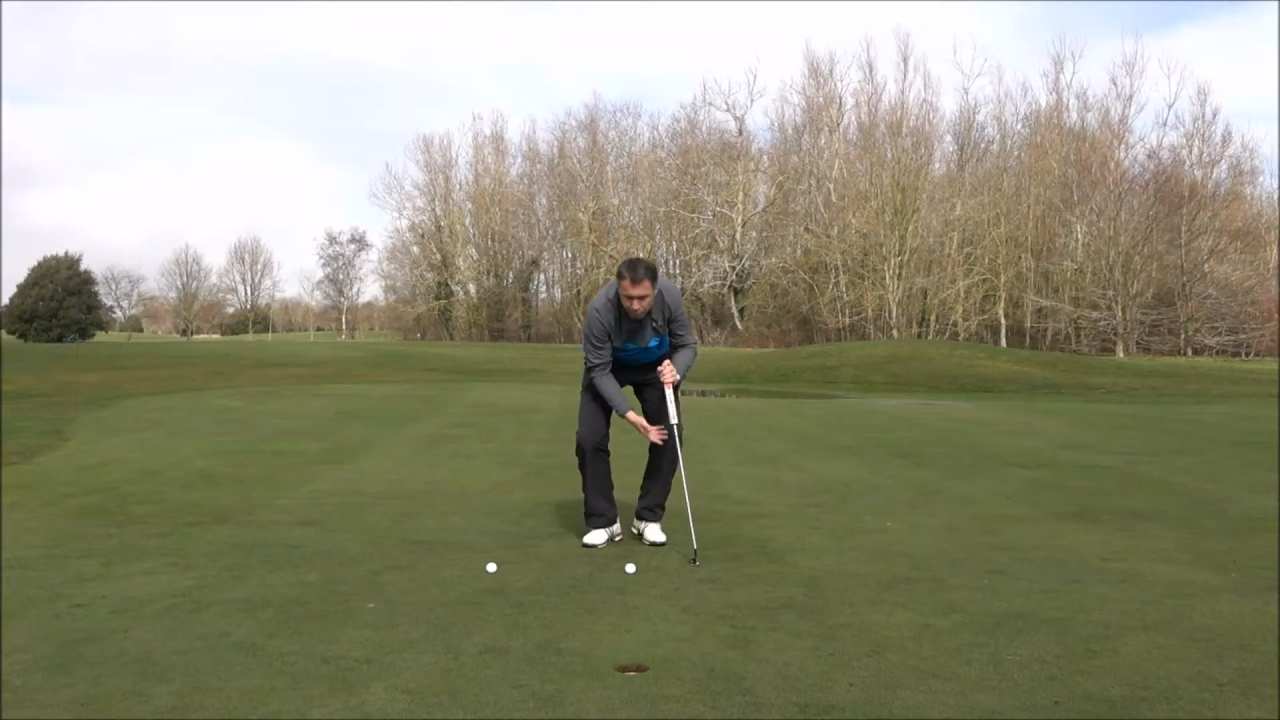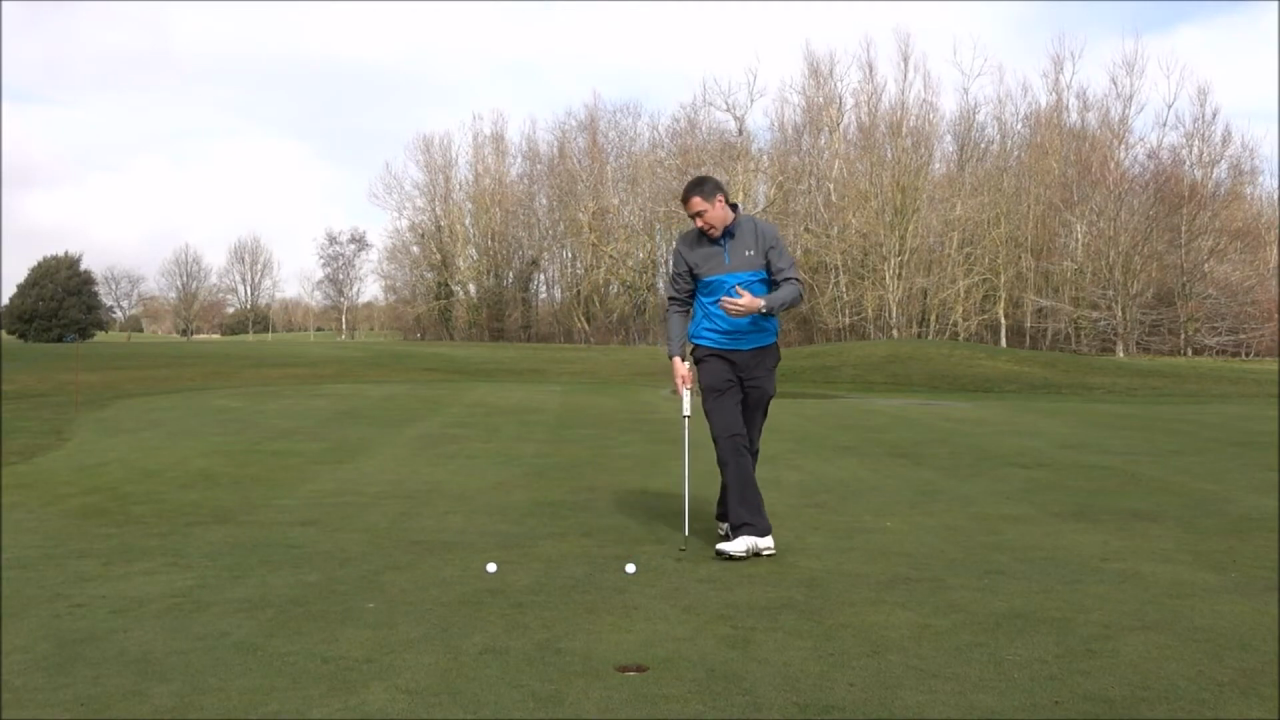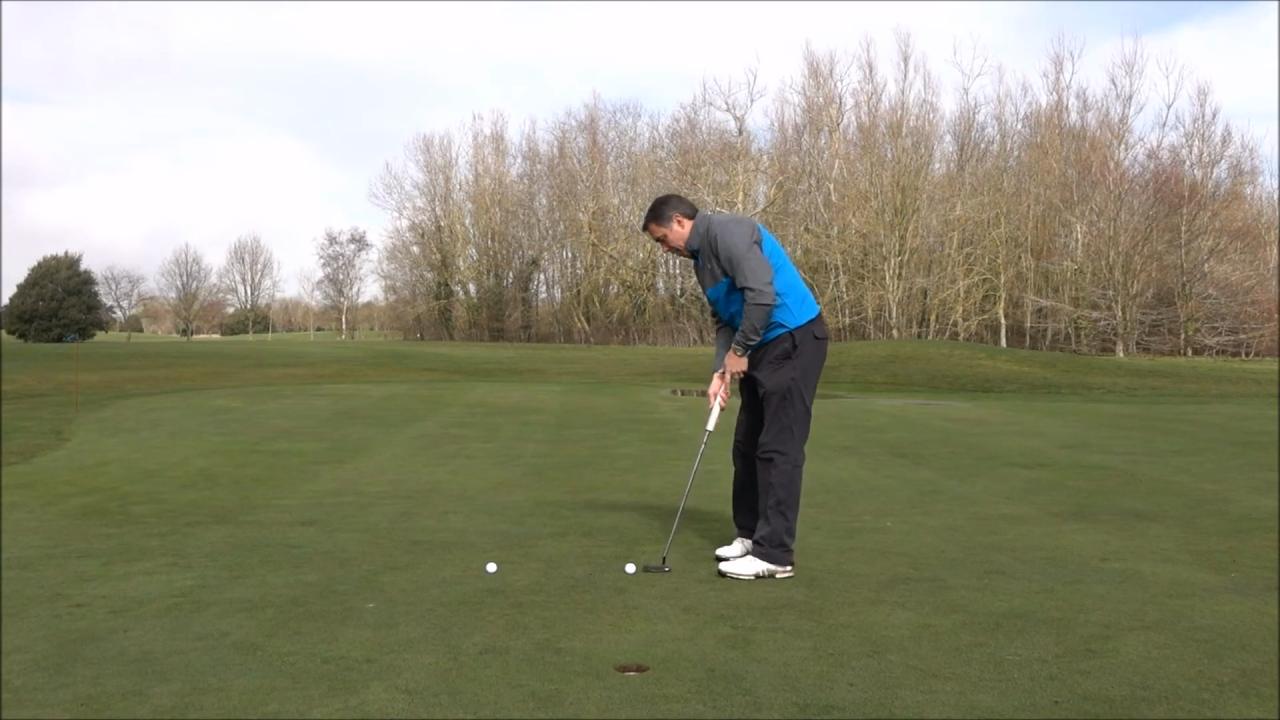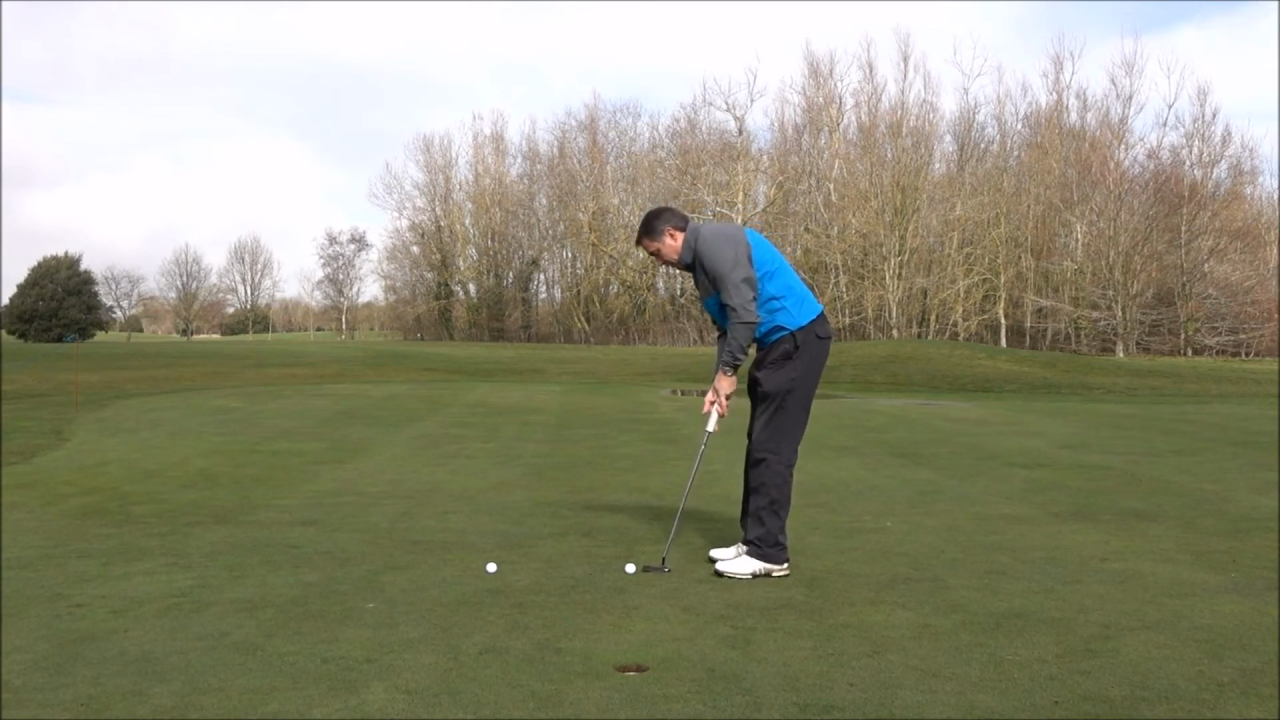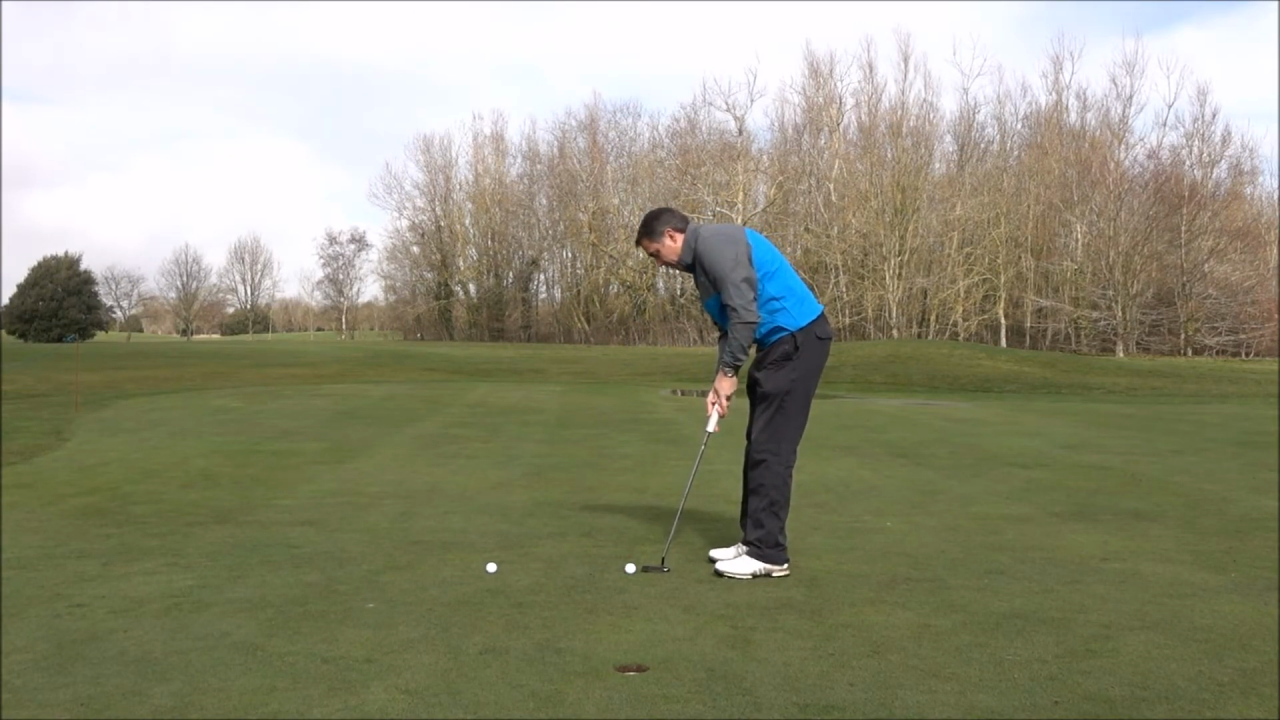
dt=1s
person 1, frame 1
left shoulder: (670, 297)
right shoulder: (600, 311)
left elbow: (686, 346)
right elbow: (598, 369)
left wrist: (675, 371)
right wrist: (629, 416)
left hip: (653, 366)
right hip: (607, 370)
left knee: (667, 436)
right knee: (590, 439)
left ankle: (647, 518)
right ankle: (603, 521)
person 1, frame 2
left shoulder: (763, 234)
right shoulder: (687, 247)
left elbow: (793, 287)
right elbow: (678, 305)
left wrist: (759, 304)
right wrist: (676, 356)
left hip: (760, 352)
right hip: (714, 354)
left knee: (748, 440)
right knee: (729, 437)
left ankle: (730, 517)
right ankle: (754, 531)
person 1, frame 3
left shoulder: (726, 231)
right shoulder: (703, 256)
left elbow: (761, 295)
right elbow: (726, 319)
left wrist: (739, 351)
right wrist: (721, 370)
left hip: (793, 339)
right hip: (769, 344)
left knee: (778, 446)
right knee: (747, 443)
left ankle: (774, 554)
right ankle: (751, 534)
person 1, frame 4
left shoulder: (713, 242)
right shoulder: (701, 259)
left elbow: (744, 312)
right elbow: (728, 323)
left wrist: (727, 371)
right wrist: (719, 381)
left hip: (796, 338)
right hip: (781, 341)
left knee: (772, 447)
right knee: (760, 445)
left ankle: (769, 553)
right ankle: (755, 542)
person 1, frame 5
left shoulder: (714, 242)
right shoulder: (702, 260)
left elbow: (745, 312)
right elbow: (730, 322)
left wrist: (727, 372)
right wrist: (720, 382)
left hip: (796, 338)
right hip: (782, 341)
left knee: (770, 448)
right knee: (759, 445)
left ankle: (769, 554)
right ankle: (755, 542)
